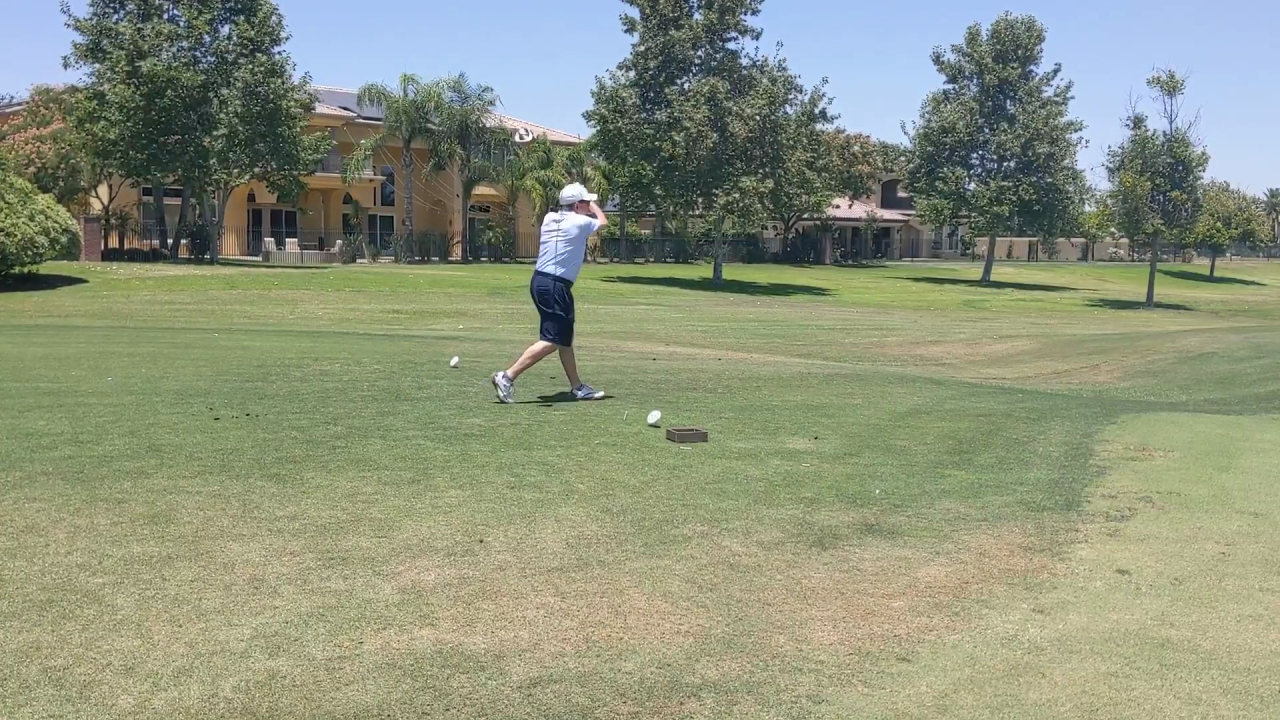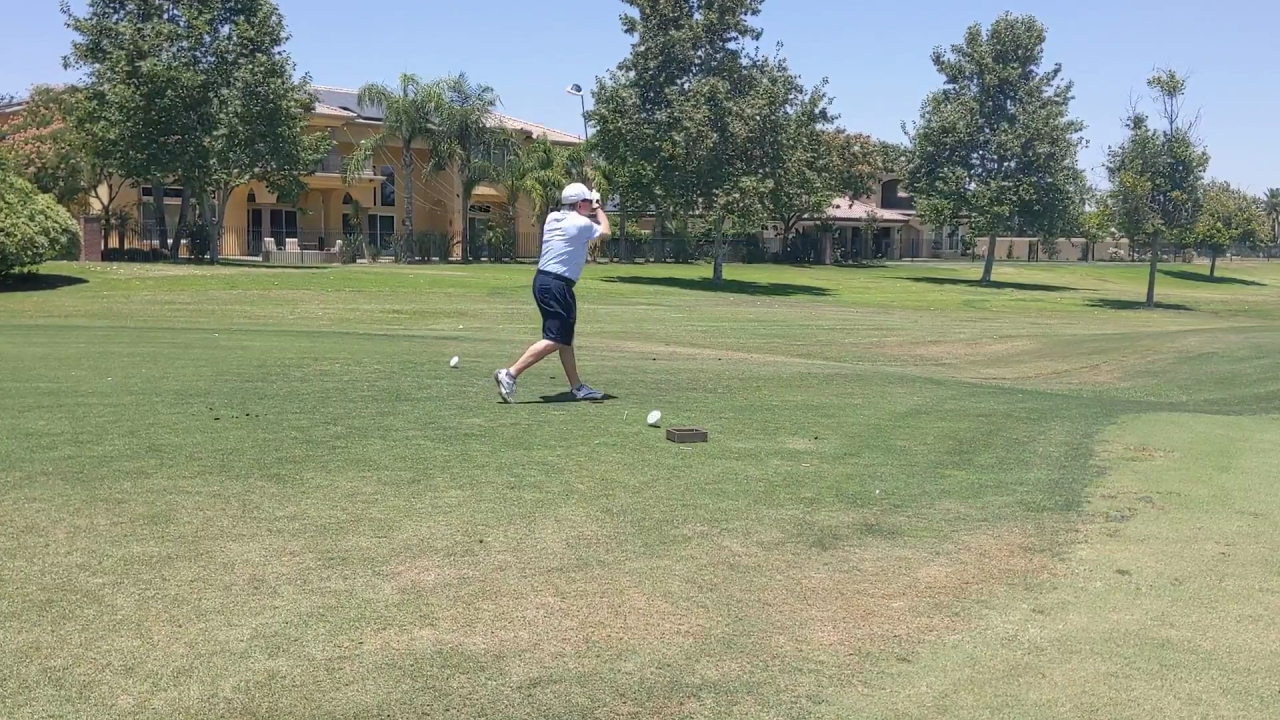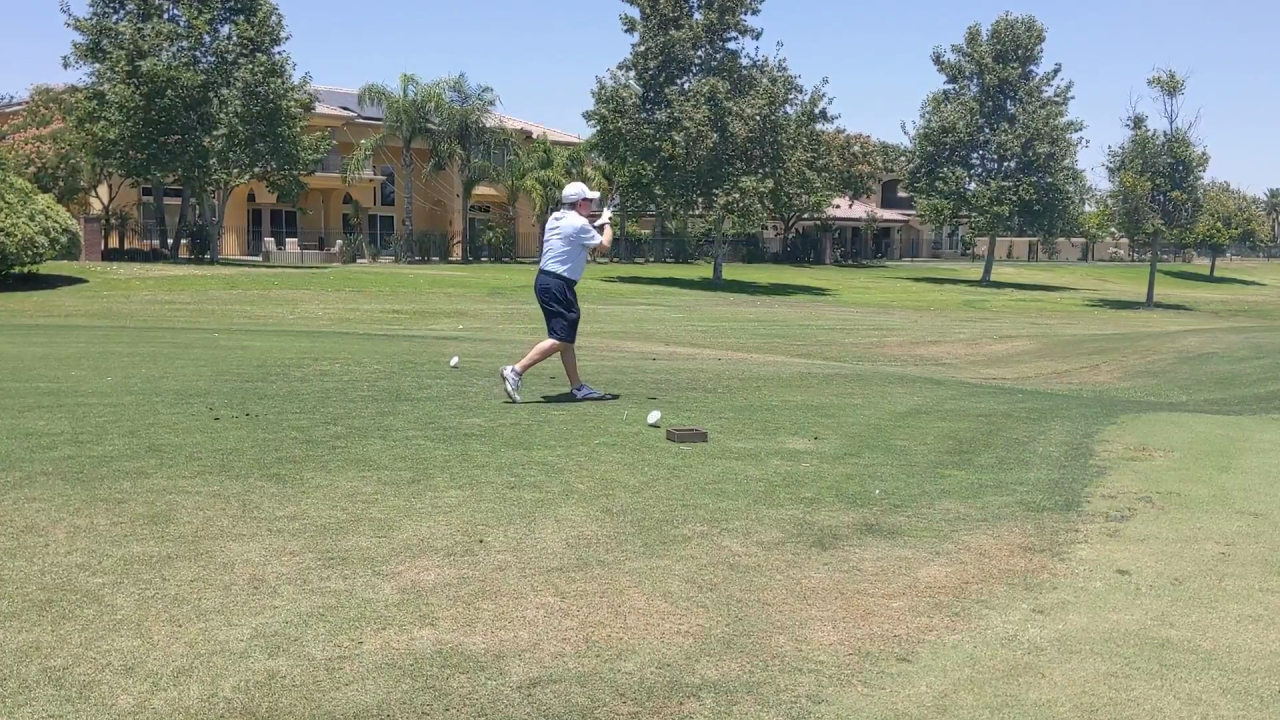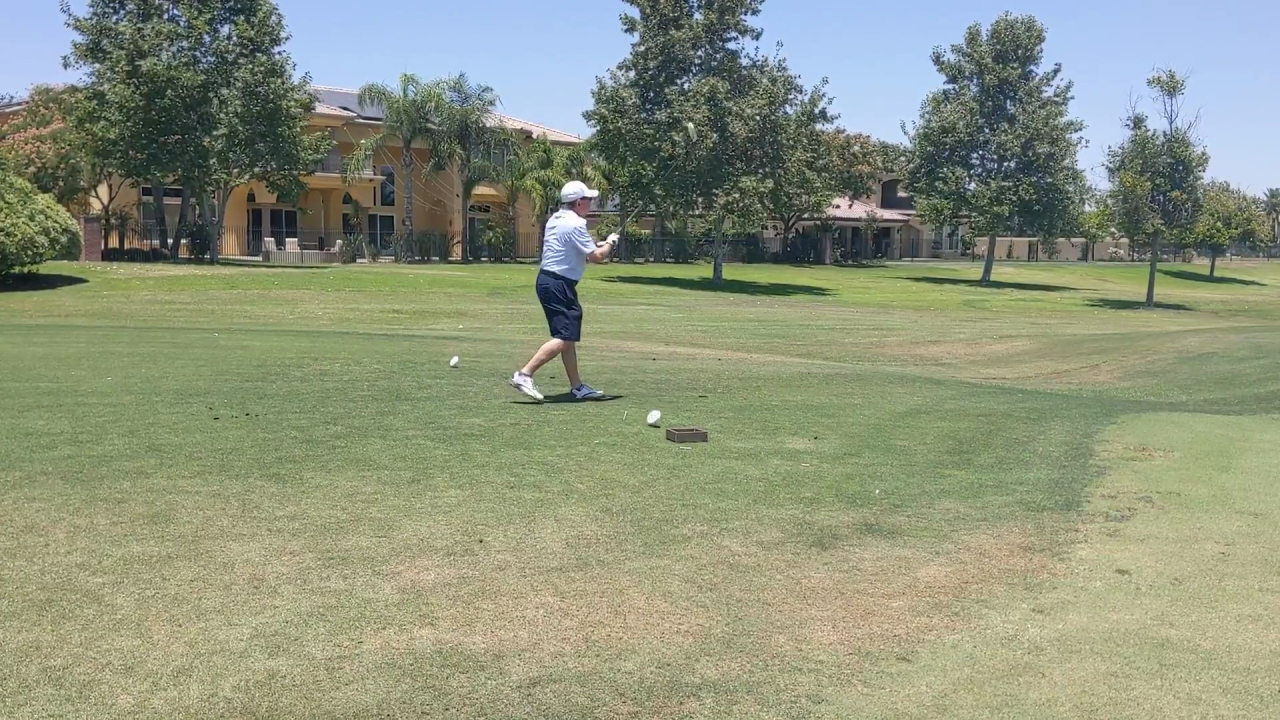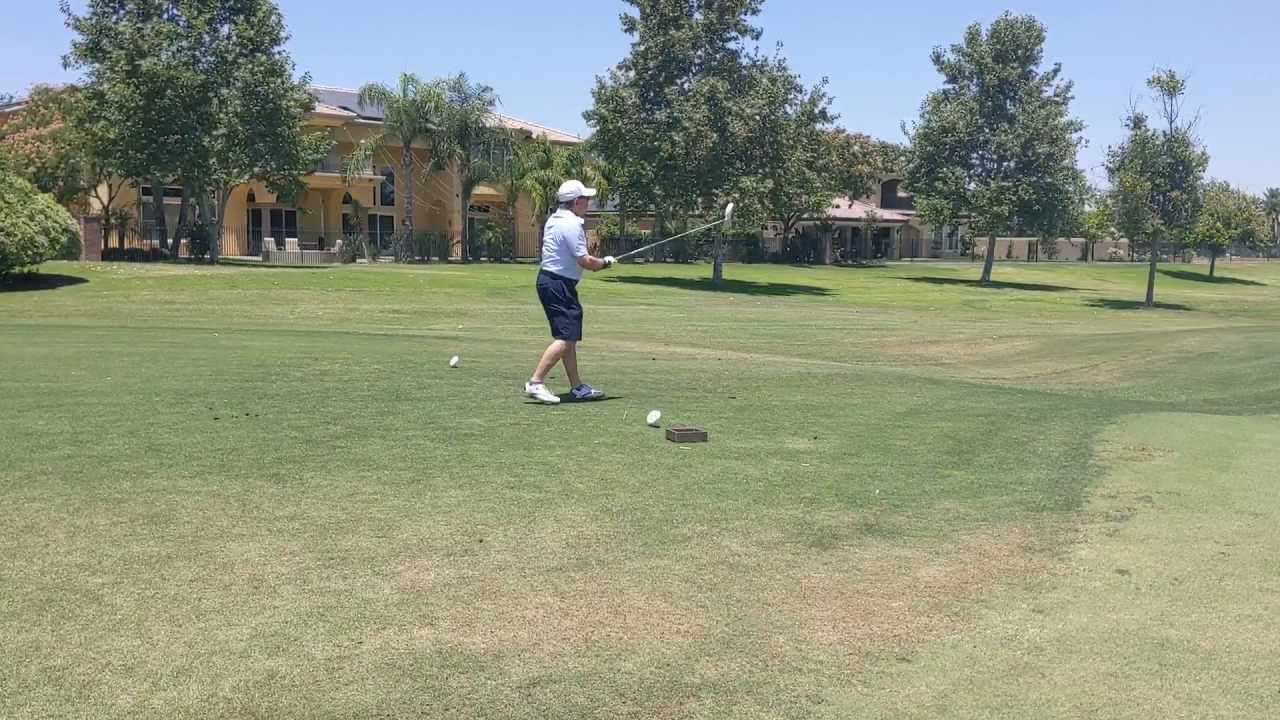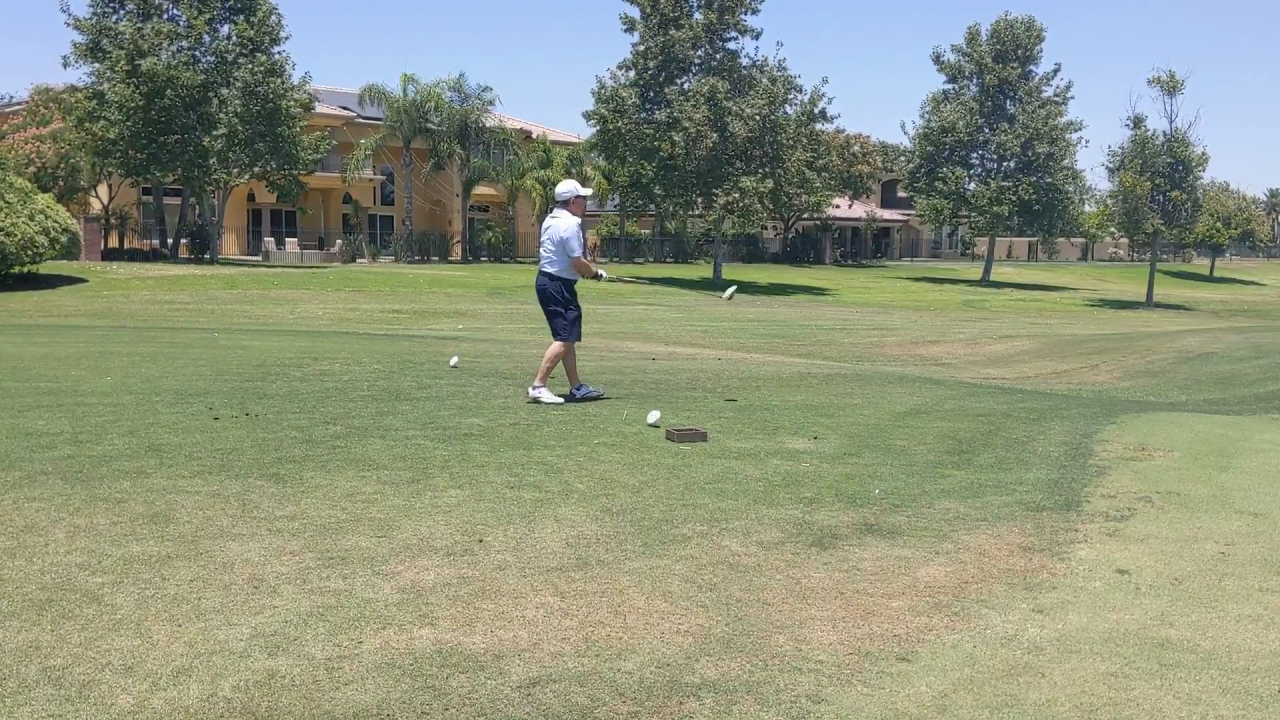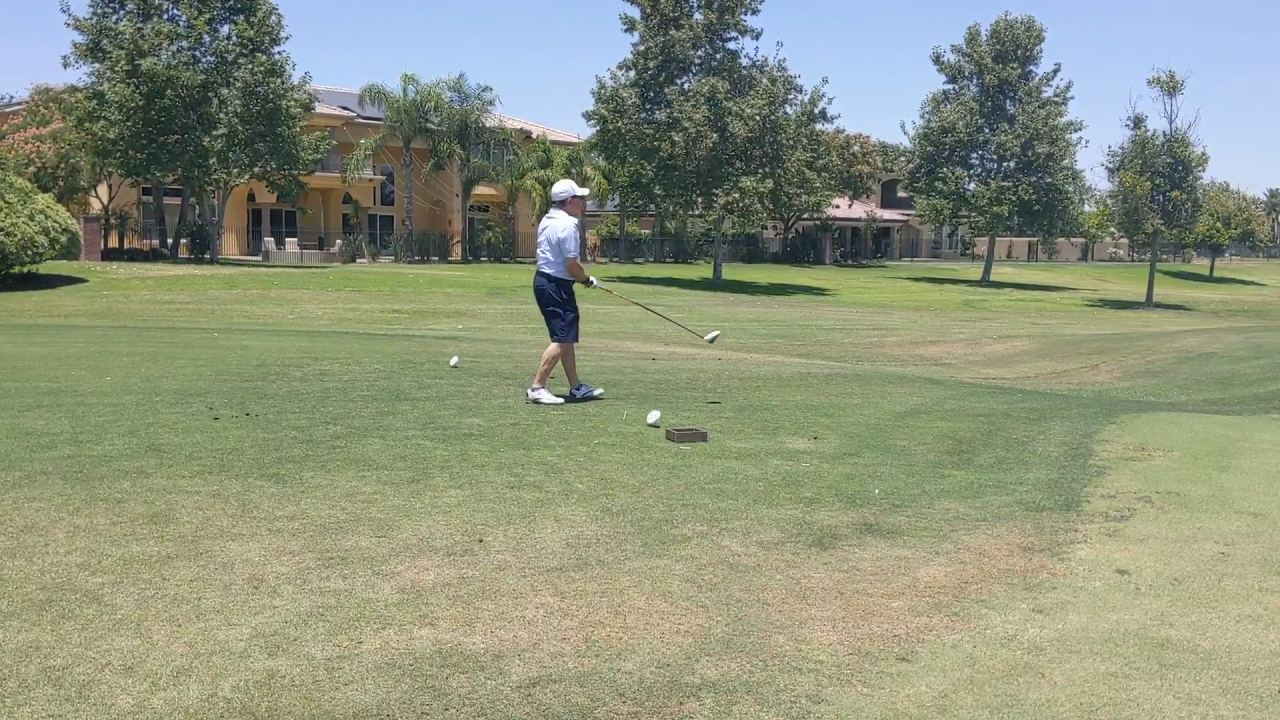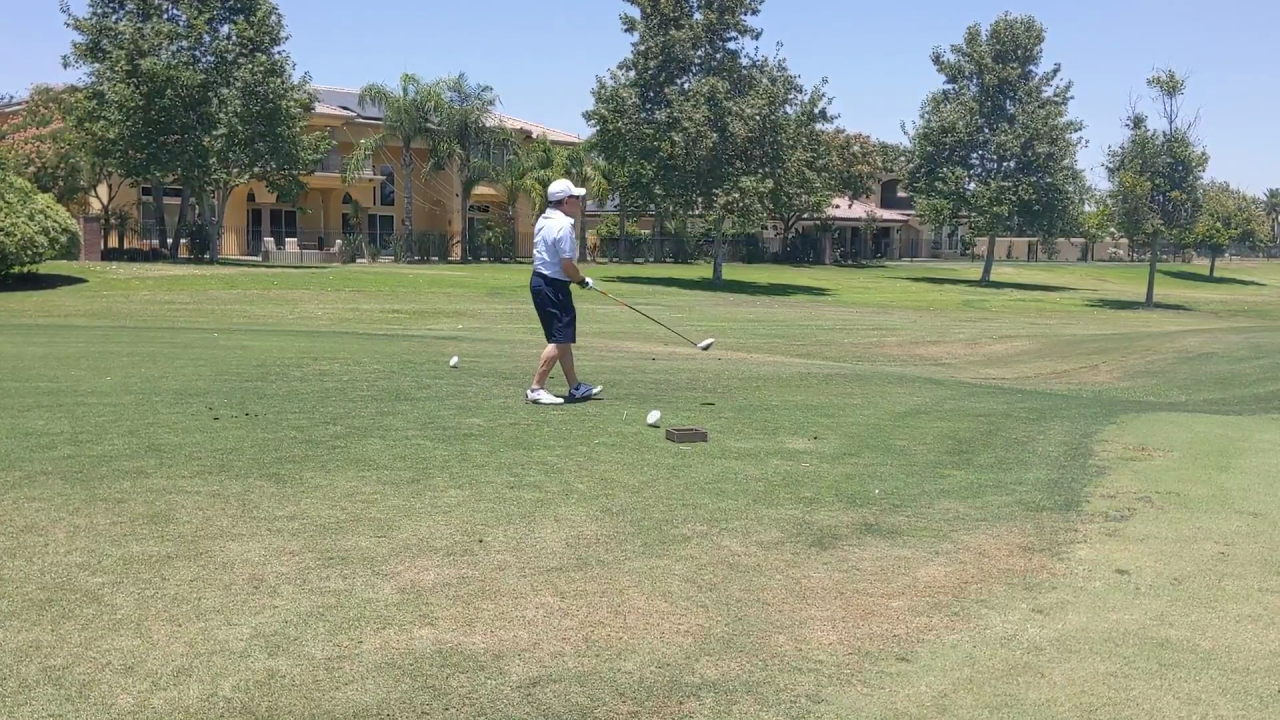
dt=0.1s
person 1, frame 1
left shoulder: (550, 219)
right shoulder: (579, 223)
right elbow: (602, 222)
left wrist: (589, 204)
right wrist: (593, 204)
left hip: (542, 282)
right hip: (554, 287)
left knee: (565, 338)
right knee: (551, 341)
left ankle: (577, 387)
right ankle: (507, 377)
person 1, frame 2
left shoulder: (553, 218)
right shoulder: (580, 224)
right elbow: (605, 231)
left wrist: (592, 209)
right wrist: (599, 208)
left hip: (545, 281)
right hip: (556, 286)
left knee: (566, 338)
right knee: (553, 340)
left ankle: (577, 387)
right ankle: (510, 374)
person 1, frame 3
left shoulder: (557, 219)
right shoulder: (577, 224)
right elbow: (605, 244)
left wrist: (597, 224)
right wrist: (607, 223)
left hip: (549, 282)
right hip: (557, 285)
left knee: (566, 338)
right knee: (559, 338)
left ankle: (576, 387)
right ankle: (515, 371)
person 1, frame 4
left shoulder: (557, 219)
right shoulder: (574, 224)
right elbow: (596, 256)
left wrist: (600, 243)
right wrist: (610, 243)
left hip: (550, 281)
right hip: (558, 285)
left knee: (569, 336)
right knee: (564, 337)
left ankle: (577, 387)
right ankle: (524, 374)
person 1, frame 5
left shoulder: (555, 220)
right shoulder: (572, 224)
right elbow: (584, 260)
left wrist: (596, 262)
right wrist: (605, 262)
left hip: (551, 281)
right hip: (558, 285)
left knee: (569, 337)
right knee: (565, 337)
left ankle: (577, 387)
right ankle: (535, 382)
person 1, frame 6
left shoulder: (552, 220)
right shoulder: (569, 224)
right elbow: (578, 263)
left wrist: (589, 271)
right wrist: (596, 273)
left hip: (549, 282)
right hip: (557, 286)
left knee: (568, 337)
right knee: (564, 339)
left ankle: (576, 387)
right ankle: (538, 386)
person 1, frame 7
left shoulder: (548, 220)
right shoulder: (566, 225)
right elbow: (572, 264)
left wrist: (580, 278)
right wrist: (587, 279)
left hip: (546, 282)
right hip: (555, 286)
left knee: (566, 338)
right knee: (562, 339)
left ankle: (576, 387)
right ankle: (537, 388)
person 1, frame 8
left shoulder: (544, 220)
right shoulder: (562, 225)
right elbow: (567, 265)
left wrist: (577, 279)
right wrist: (583, 281)
left hip: (543, 282)
right hip: (552, 287)
left knee: (563, 339)
right knee: (559, 340)
left ankle: (575, 387)
right ankle: (536, 389)
